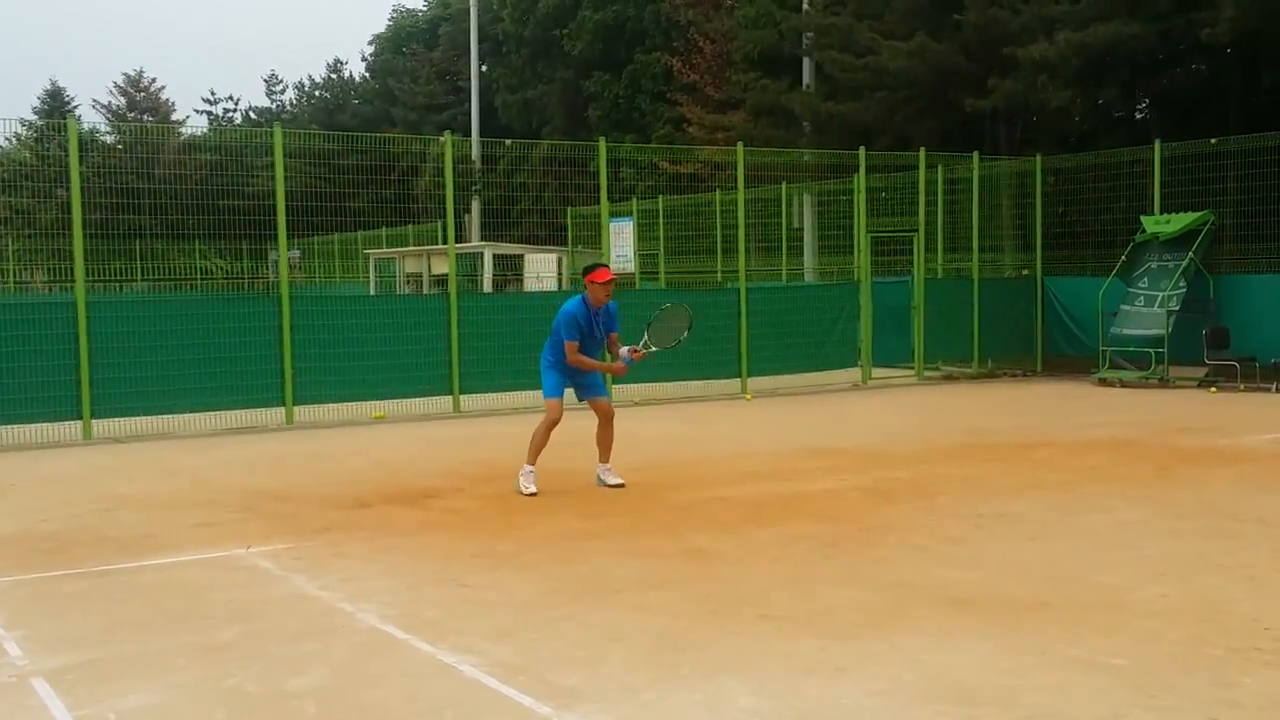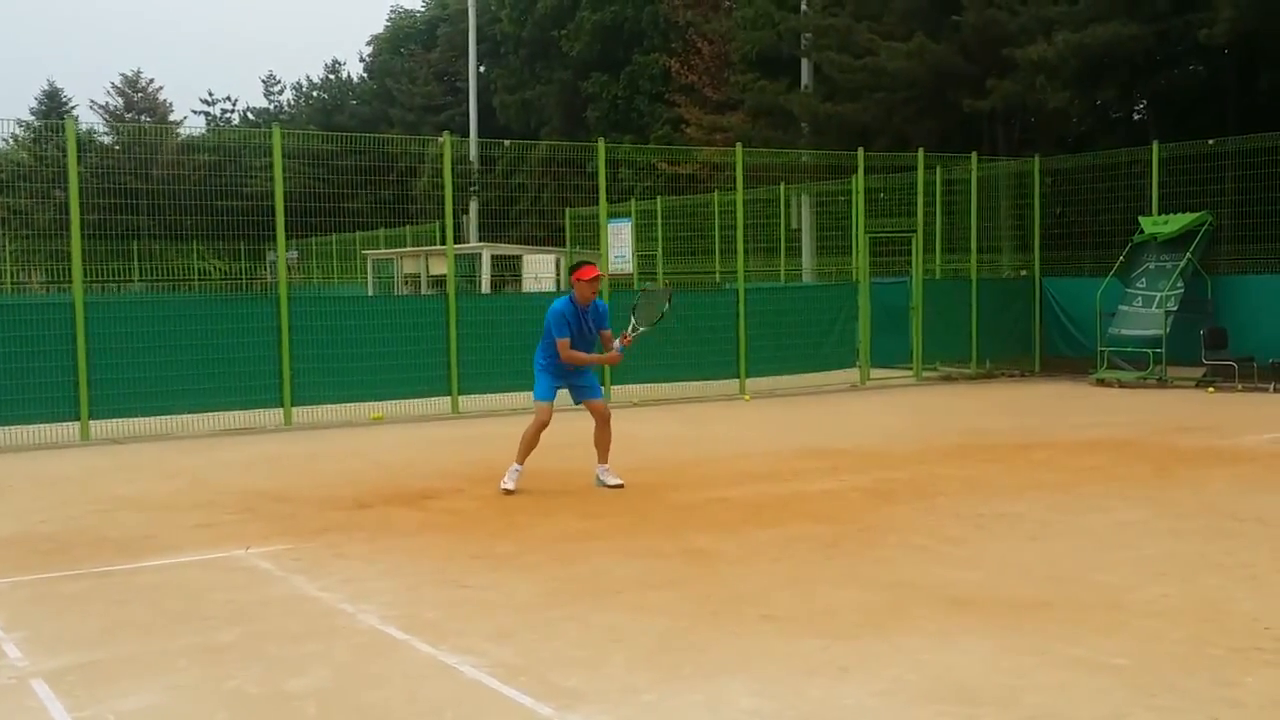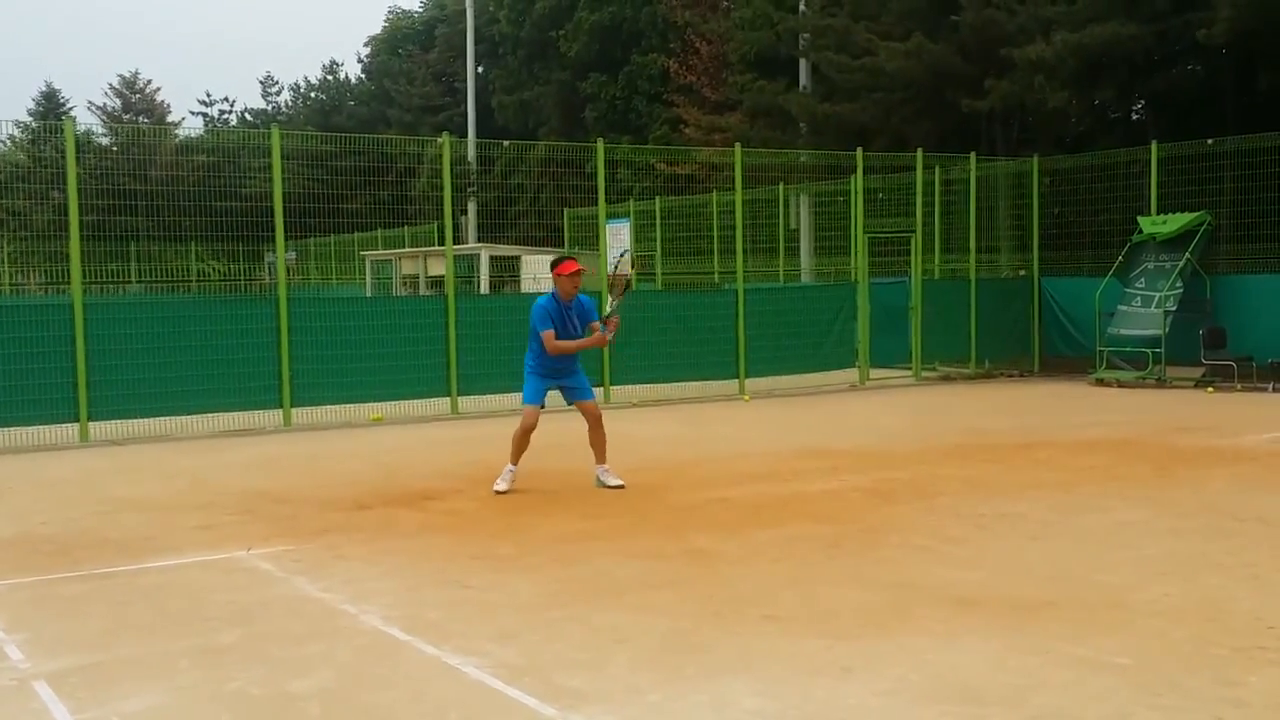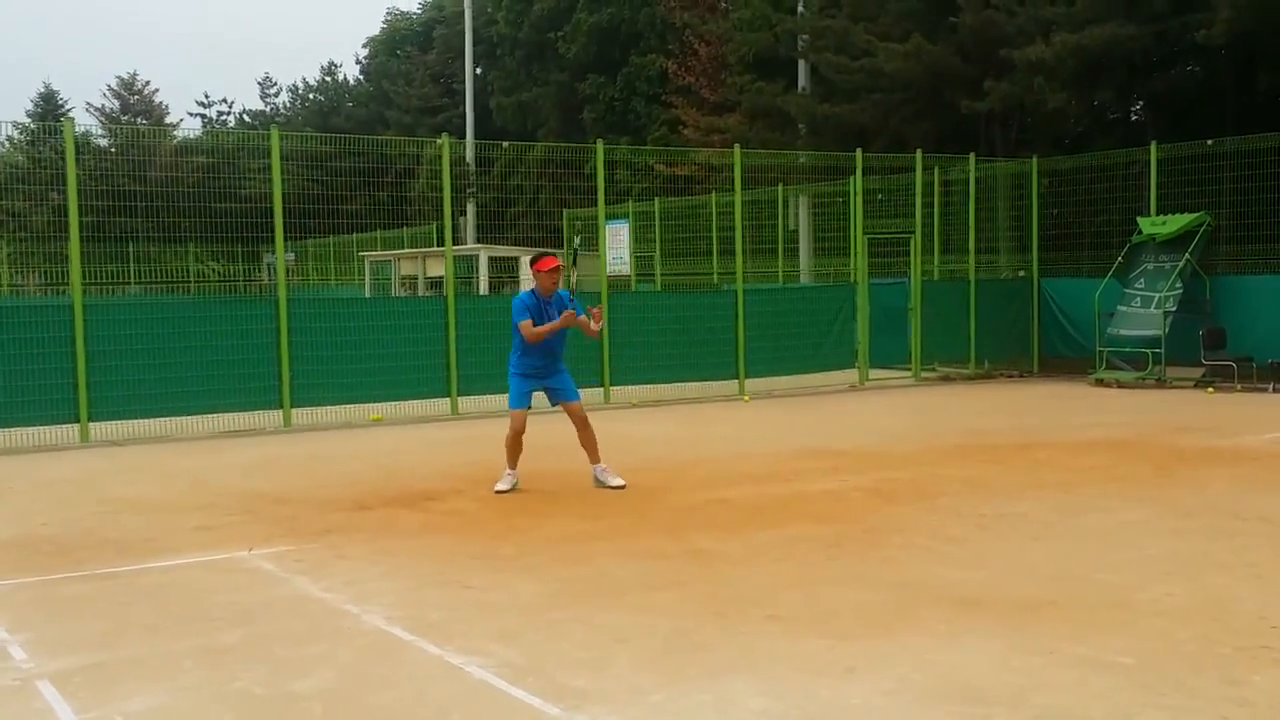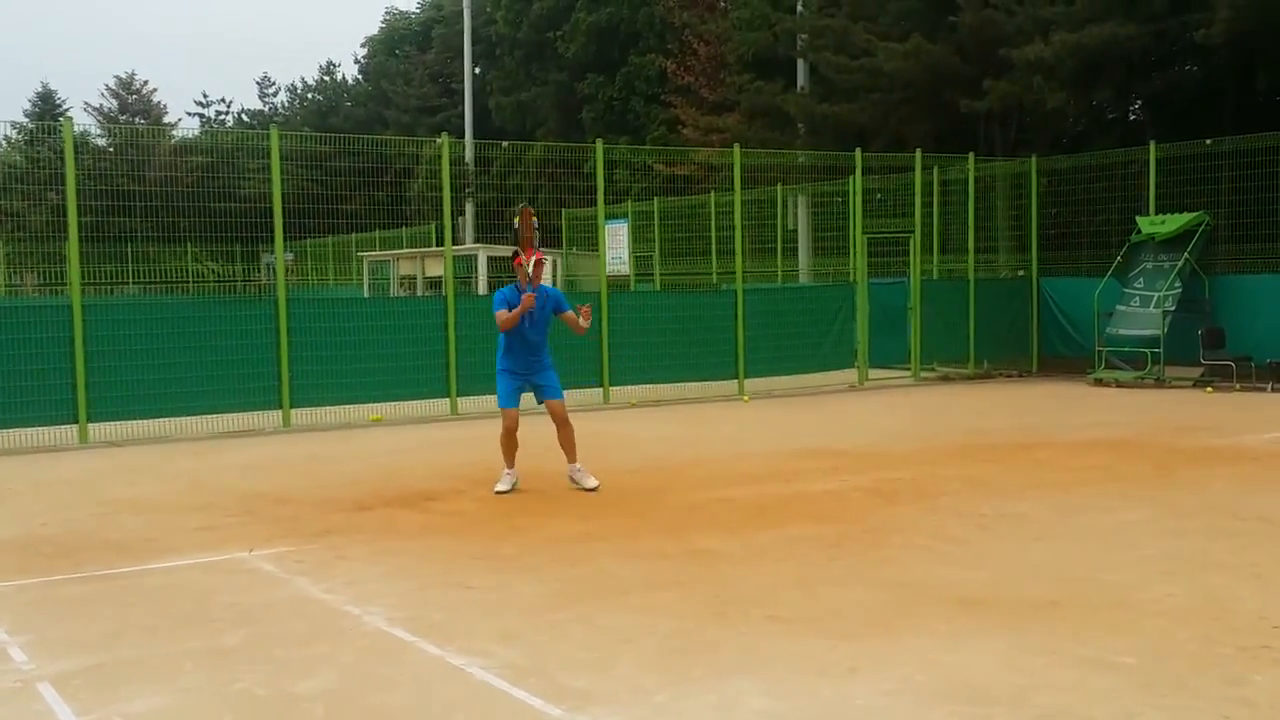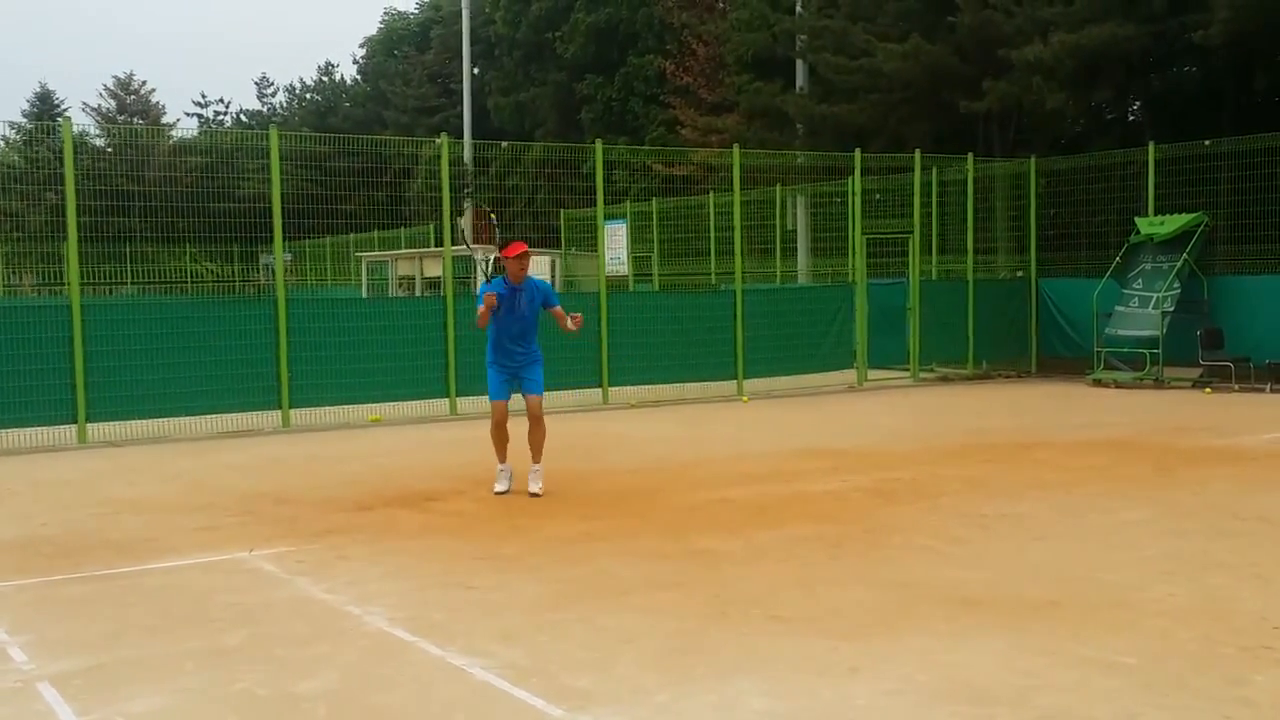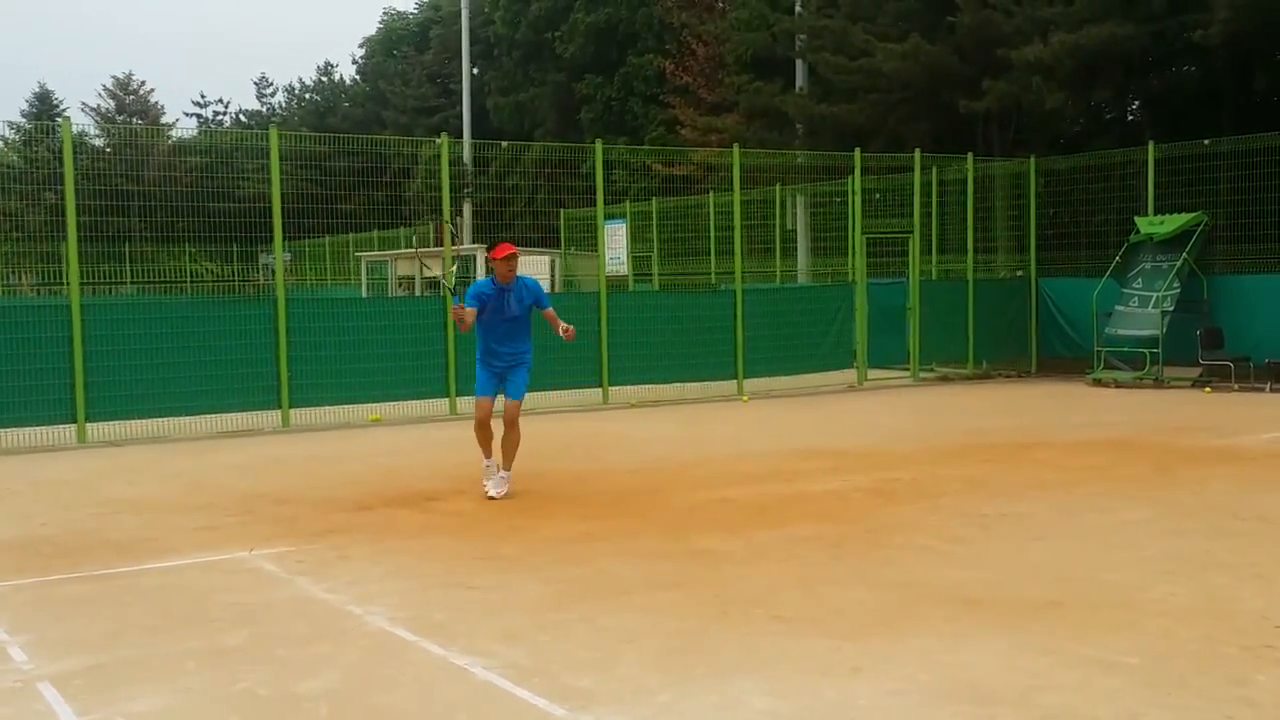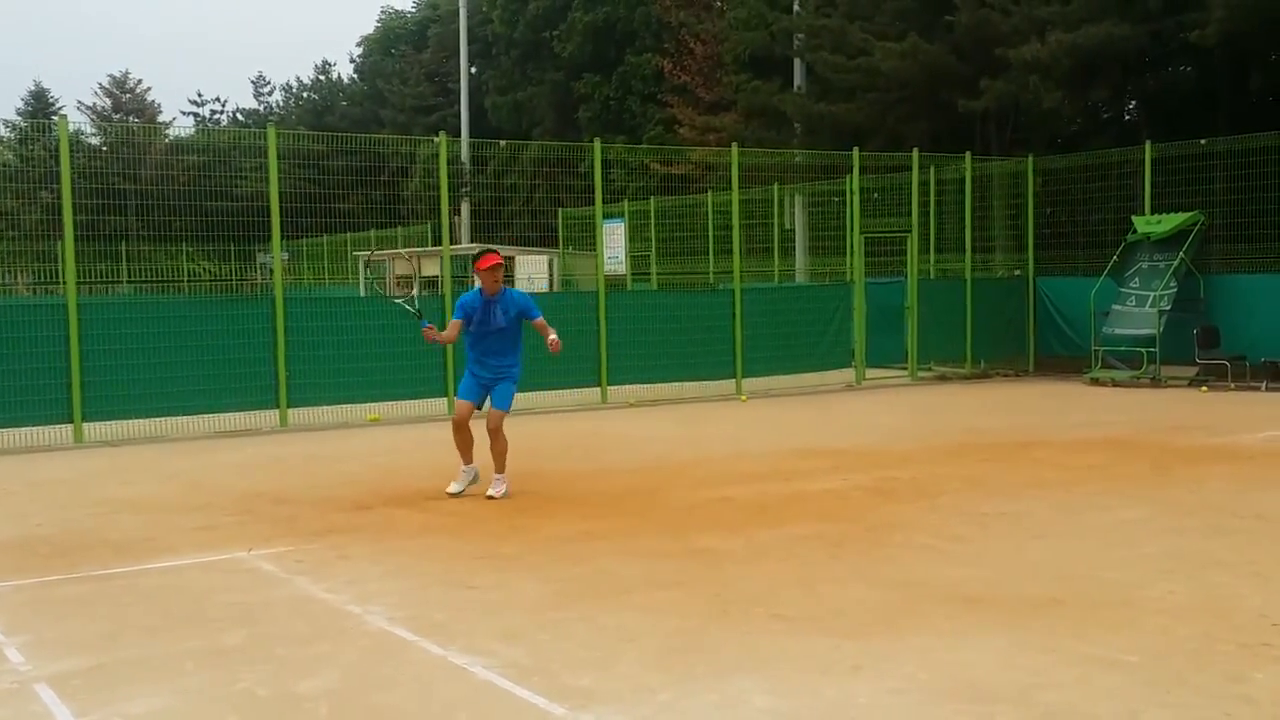
dt=0.1s
person 1, frame 1
left shoulder: (611, 309)
right shoulder: (571, 311)
left elbow: (612, 346)
right elbow: (572, 357)
left wrist: (627, 353)
right wrist: (609, 368)
left hip: (589, 367)
right hip: (557, 364)
left knee: (606, 413)
right knee: (553, 416)
left ankle: (604, 469)
right ankle: (527, 472)
person 1, frame 2
left shoulder: (600, 308)
right shoulder: (559, 310)
left elbow: (607, 342)
right elbow: (565, 354)
right wrist: (602, 358)
left hip: (581, 369)
right hip: (549, 368)
left knee: (603, 414)
right knee: (542, 420)
left ankle: (603, 470)
right ankle: (514, 470)
person 1, frame 3
left shoulder: (586, 303)
right shoulder: (543, 306)
left elbow: (597, 337)
right elbow: (552, 347)
left wrist: (608, 331)
right wrist: (589, 342)
left hip: (570, 369)
right hip: (539, 370)
left knee: (594, 415)
right knee: (528, 423)
left ankle: (602, 470)
right ankle: (509, 472)
person 1, frame 4
left shoulder: (566, 299)
right shoulder: (521, 301)
left elbow: (589, 330)
right elbow: (529, 335)
left wrist: (595, 322)
right wrist: (560, 323)
left hip: (555, 370)
right hip: (523, 372)
left knee: (580, 417)
right knee: (517, 427)
left ankle: (600, 470)
right ankle: (511, 474)
person 1, frame 5
left shoulder: (552, 295)
right shoulder: (504, 295)
left elbow: (577, 326)
right elbow: (502, 326)
left wrist: (584, 319)
right wrist: (521, 309)
left hip: (541, 367)
right hip: (510, 369)
left knee: (560, 417)
right knee: (509, 425)
left ankle: (576, 470)
right ankle: (509, 473)
person 1, frame 6
left shoulder: (541, 287)
right shoulder: (491, 288)
left elbow: (562, 321)
right elbow: (481, 322)
left wrist: (572, 322)
right wrist: (487, 308)
left hip: (530, 360)
right hip: (499, 362)
left knee: (535, 413)
right knee: (499, 418)
left ankle: (535, 471)
right ankle: (504, 469)
person 1, frame 7
left shoulder: (531, 287)
right shoulder: (478, 289)
left elbow: (552, 317)
right elbow: (468, 322)
left wrist: (563, 327)
right wrist: (460, 318)
left hip: (518, 362)
right hip: (488, 362)
left knee: (510, 417)
right knee: (481, 416)
left ankle: (505, 475)
right ankle: (490, 465)
person 1, frame 8
left shoulder: (520, 299)
right shoulder: (466, 301)
left elbow: (543, 327)
right elbow: (452, 334)
left wrist: (552, 337)
right wrist: (437, 335)
left hip: (506, 373)
right hip: (476, 371)
left knee: (494, 426)
right knee: (459, 419)
left ankle: (500, 478)
right ankle: (468, 470)
